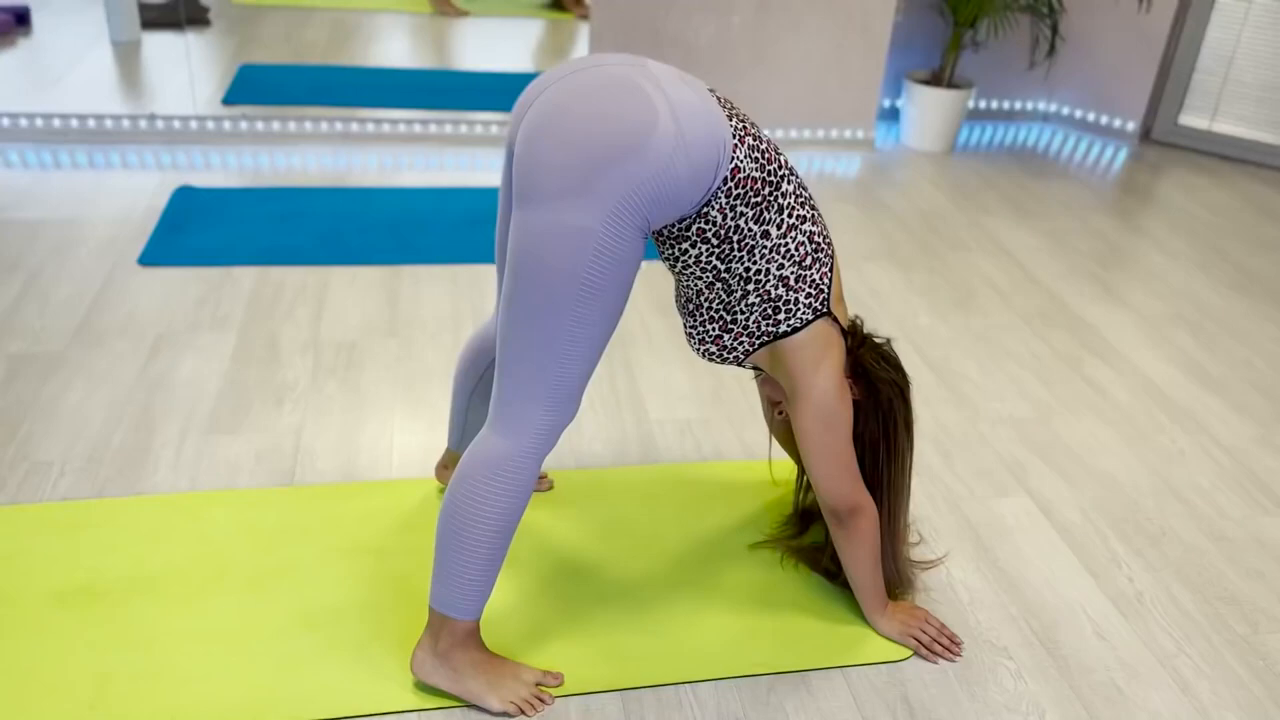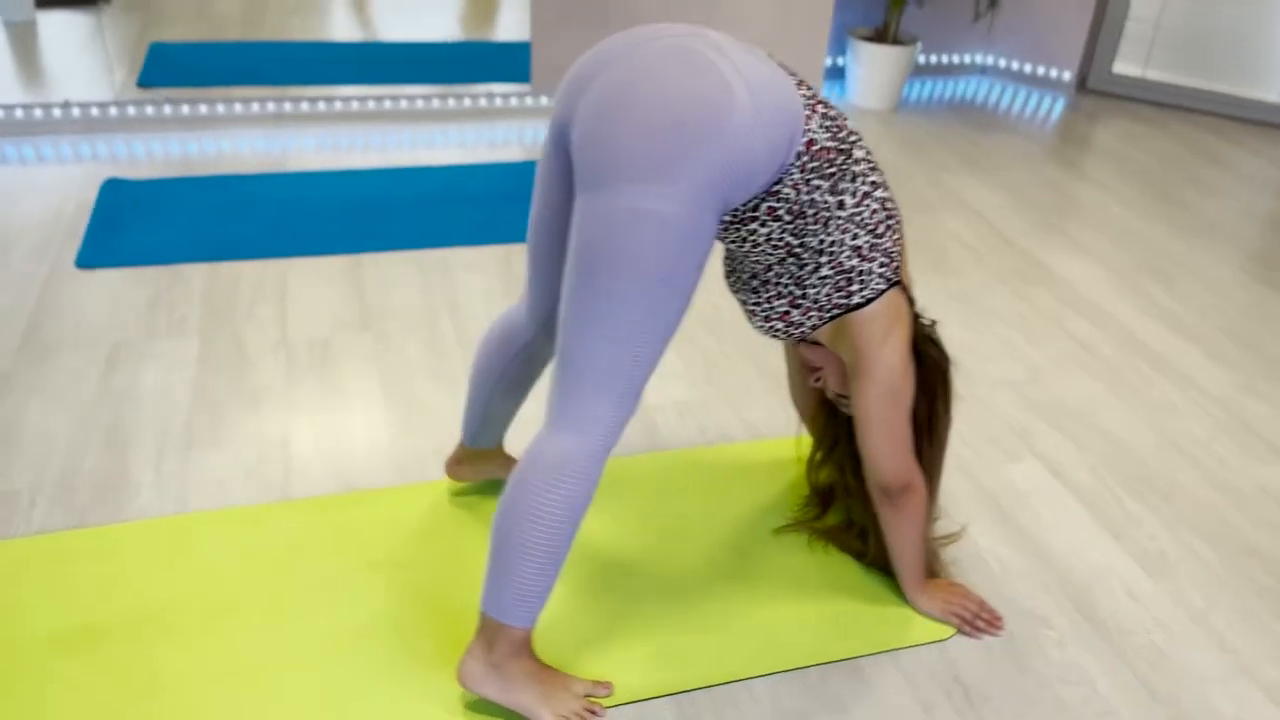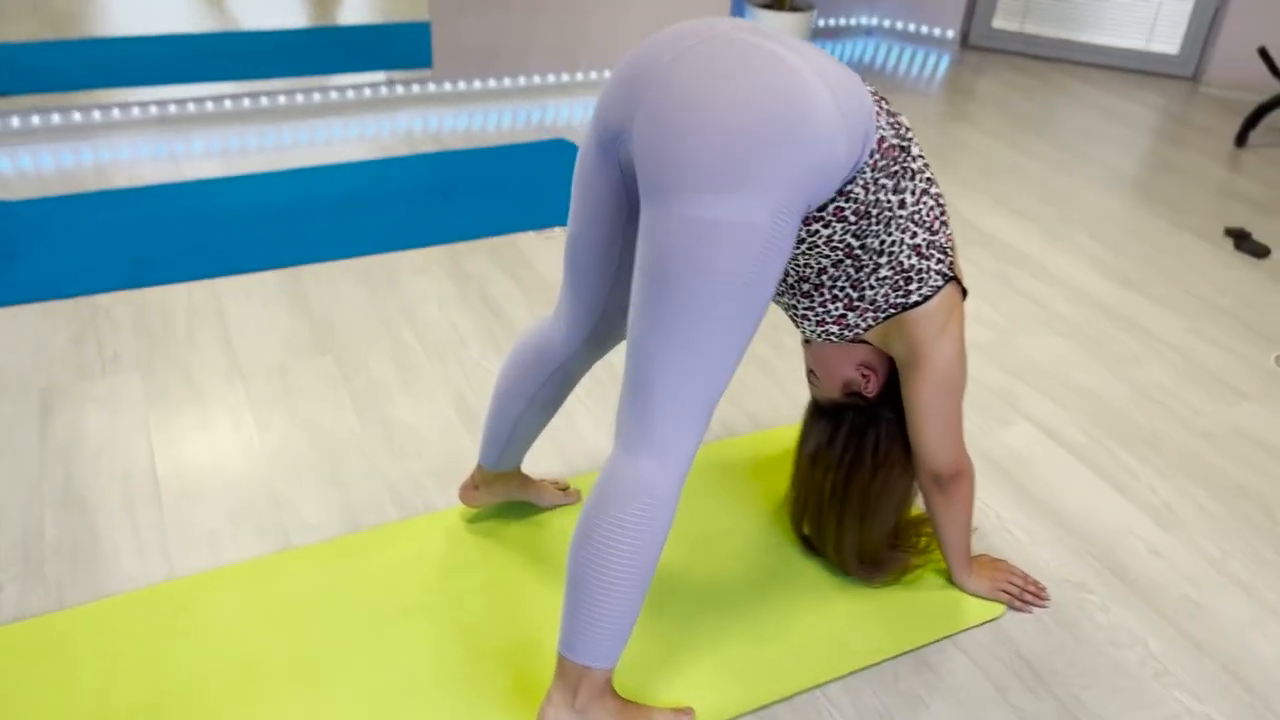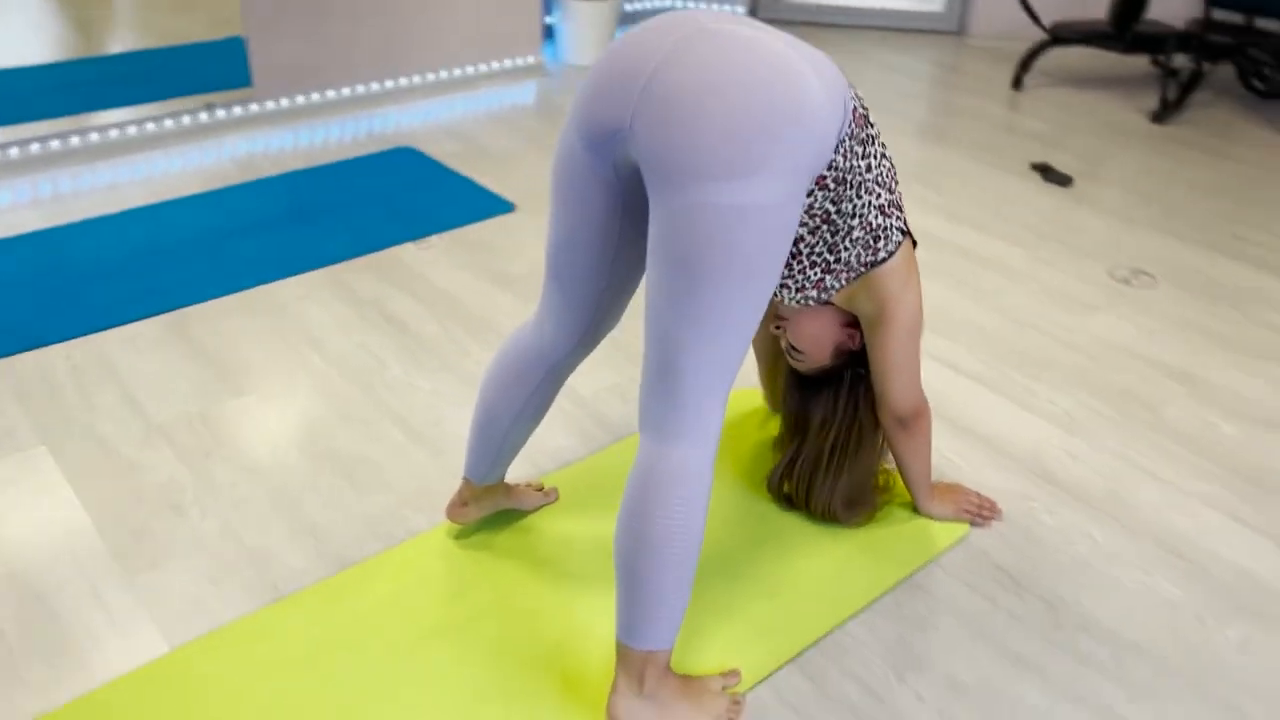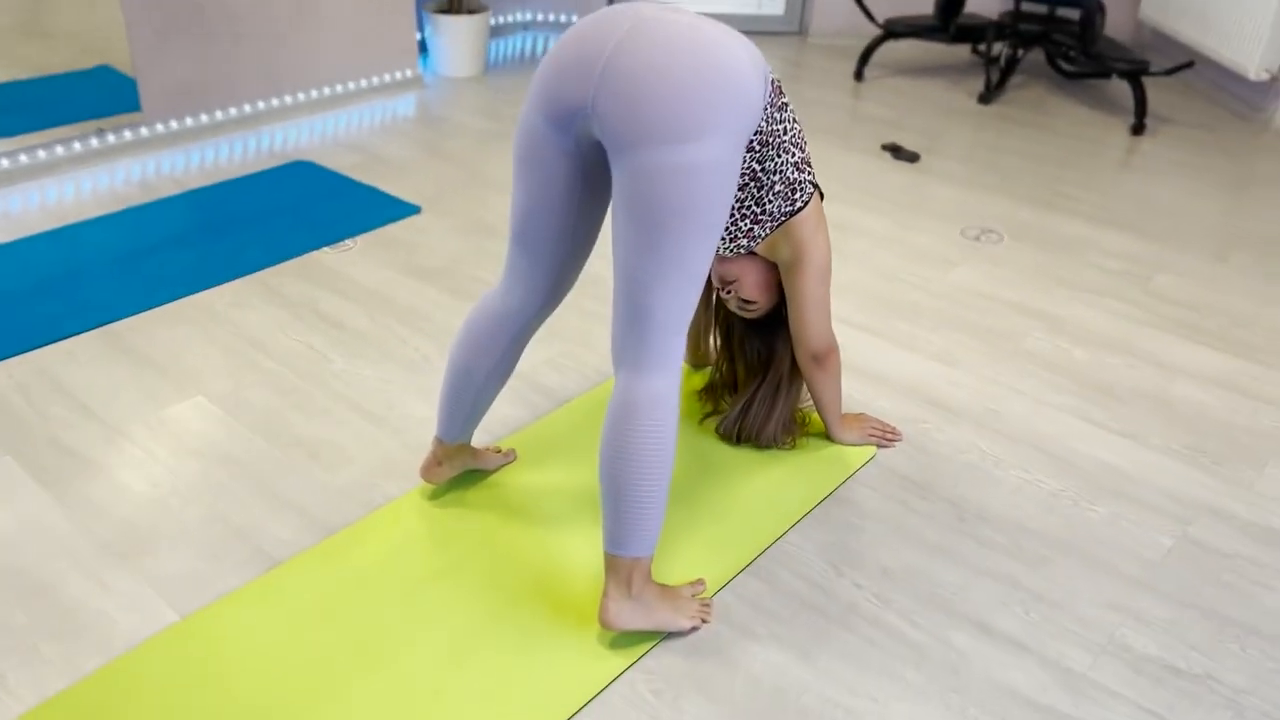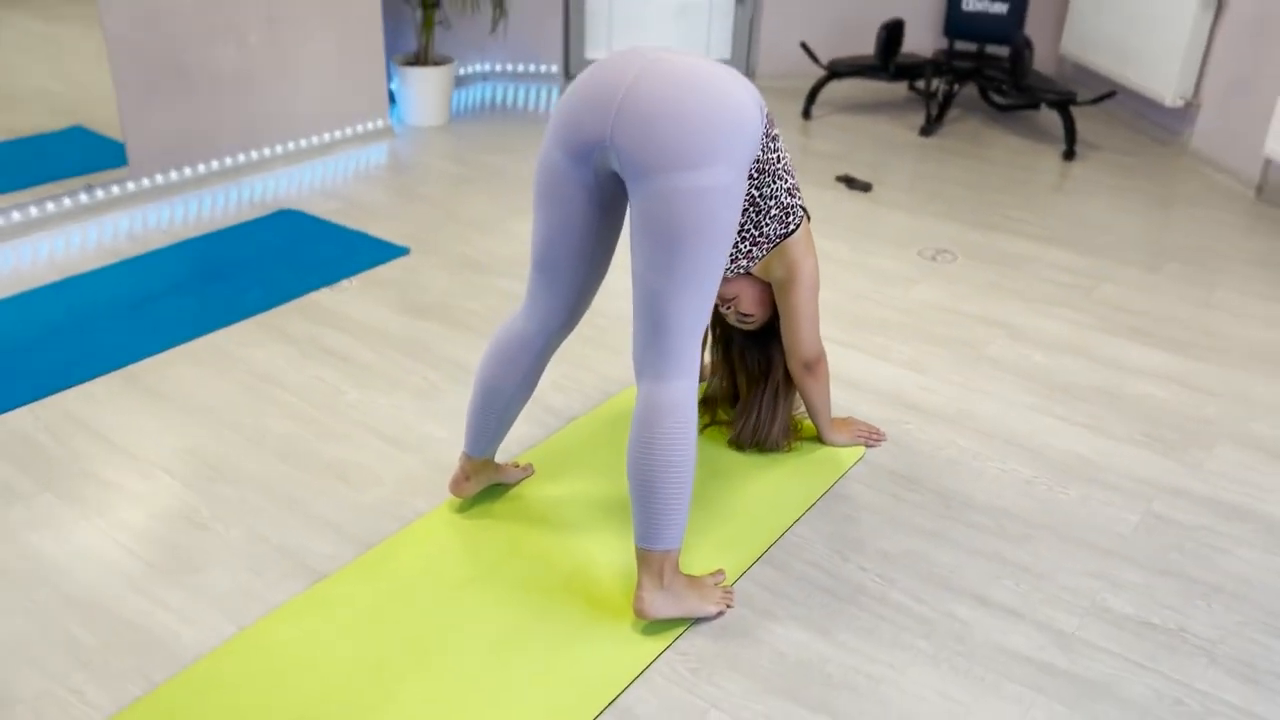
dt=0.7s
person 1, frame 1
left shoulder: (805, 313)
right shoulder: (814, 351)
left elbow: (785, 408)
right elbow: (848, 503)
left wrist: (812, 468)
right wrist: (881, 610)
right hip: (614, 154)
left knee: (519, 331)
right knee: (532, 420)
left ankle: (461, 460)
right ankle: (447, 648)
person 1, frame 2
left shoulder: (839, 289)
right shoulder: (877, 323)
left elbow: (802, 359)
right elbow: (896, 480)
left wrist: (828, 450)
right wrist: (919, 586)
right hip: (680, 135)
left knee: (545, 316)
right knee: (589, 419)
left ankle: (476, 453)
right ankle: (499, 657)
person 1, frame 3
right shoulder: (924, 317)
left elbow: (815, 327)
right elbow: (944, 468)
right hip: (745, 138)
left knee: (580, 328)
right knee: (659, 443)
left ankle: (491, 477)
person 1, frame 4
right shoulder: (880, 277)
left elbow: (763, 318)
right elbow: (905, 412)
left wrist: (783, 405)
right wrist: (925, 494)
right hip: (740, 121)
left knee: (561, 328)
right knee: (682, 426)
left ankle: (477, 490)
person 1, frame 5
left shoulder: (723, 235)
right shoulder: (794, 230)
left elbow: (689, 286)
right elbow: (817, 349)
left wrist: (699, 355)
right wrist: (836, 423)
right hip: (686, 92)
left knee: (523, 292)
right knee: (647, 362)
left ankle: (447, 451)
right ankle: (627, 594)
person 1, frame 6
right shoulder: (786, 251)
left elbow: (686, 317)
right elbow: (806, 358)
right wrist: (827, 427)
left hip: (598, 89)
right hip: (696, 122)
left knee: (543, 315)
right knee: (666, 372)
